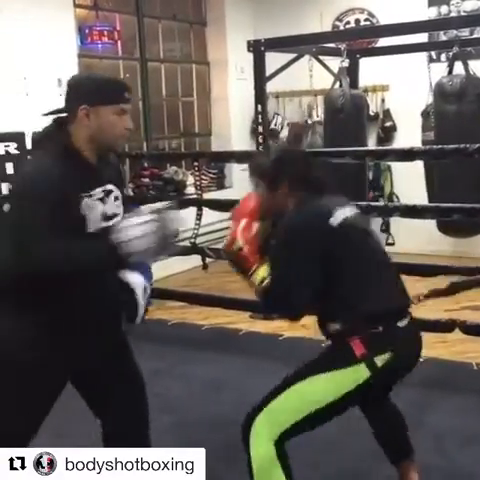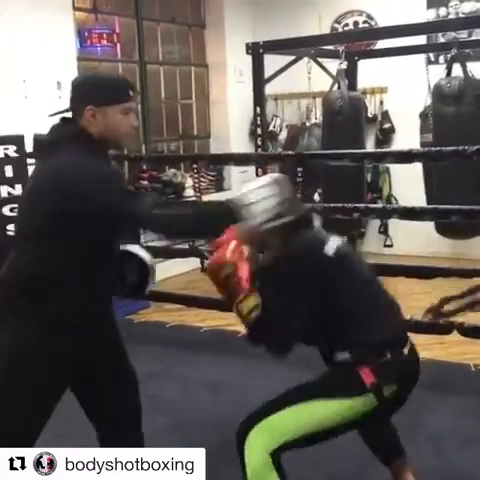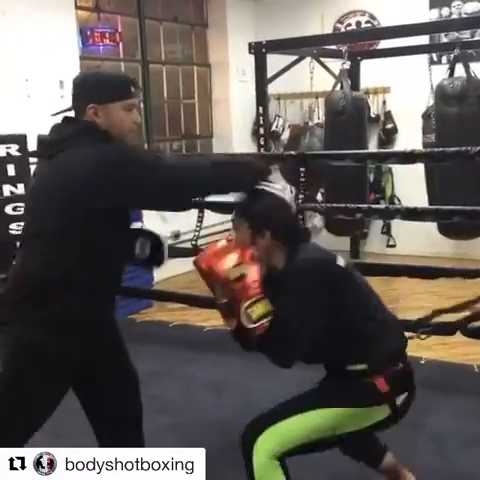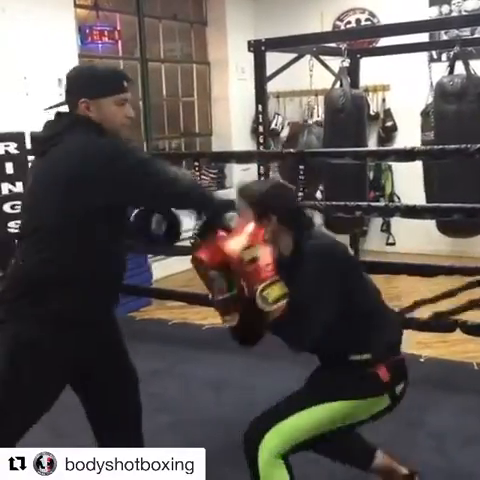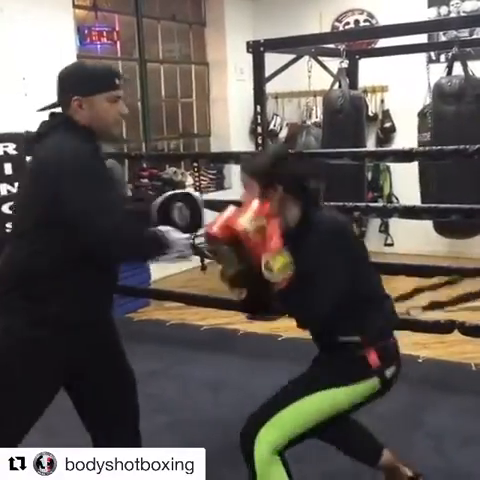
dt=0.1s
person 1, frame 1
left shoulder: (107, 167)
right shoulder: (44, 175)
right elbow: (40, 259)
left wrist: (131, 273)
right wrist: (122, 243)
left hip: (94, 316)
right hip: (35, 325)
left knee: (128, 405)
person 1, frame 2
left shoulder: (87, 160)
right shoulder: (72, 167)
right elbow: (153, 218)
left wrist: (124, 252)
right wrist: (233, 213)
left hip: (87, 316)
right hip: (39, 324)
left knee: (120, 406)
person 1, frame 3
left shoulder: (86, 156)
right shoulder: (95, 161)
right elbow: (182, 177)
left wrist: (133, 243)
right wrist: (260, 169)
left hip: (89, 316)
right hip: (45, 323)
left knee: (122, 408)
person 1, frame 4
left shoulder: (72, 151)
right shoulder: (90, 153)
right elbow: (163, 184)
right wrist: (218, 206)
left hip: (90, 314)
right hip: (41, 320)
left knee: (121, 405)
person 1, frame 5
left shoulder: (79, 153)
right shoulder: (66, 156)
left elbow: (100, 225)
right elbow: (111, 236)
right wrist: (160, 239)
left hip: (84, 314)
right hip: (33, 320)
left knee: (117, 409)
person 2, frame 1
left shoulder: (303, 223)
right shoulder: (332, 208)
left elbow: (288, 303)
left wrist: (248, 251)
right wrist: (260, 251)
left hip: (364, 346)
right hip: (400, 336)
left knee: (262, 431)
right knee: (371, 397)
person 2, frame 2
left shoulder: (296, 257)
right shoulder: (306, 245)
left elbow: (277, 338)
left wrist: (238, 282)
right wrist: (235, 282)
left hip: (372, 374)
left knee: (255, 440)
person 2, frame 3
left shoulder: (309, 270)
right shoulder: (287, 268)
left elbow: (283, 349)
right elbow: (251, 339)
left wrist: (244, 287)
right wrist: (231, 291)
left hip: (380, 385)
right hip: (380, 373)
left knee: (260, 444)
right knee: (332, 422)
person 2, frame 4
left shoulder: (319, 256)
right shoulder: (283, 258)
left elbow: (301, 336)
right elbow: (247, 335)
left hip: (373, 375)
right hip: (350, 366)
left knee: (262, 443)
right knee: (314, 427)
person 2, frame 5
left shoulder: (326, 230)
right shoulder: (292, 233)
left elbow: (311, 310)
left hip: (366, 359)
right hip: (346, 350)
left knee: (260, 439)
right knee: (316, 413)
